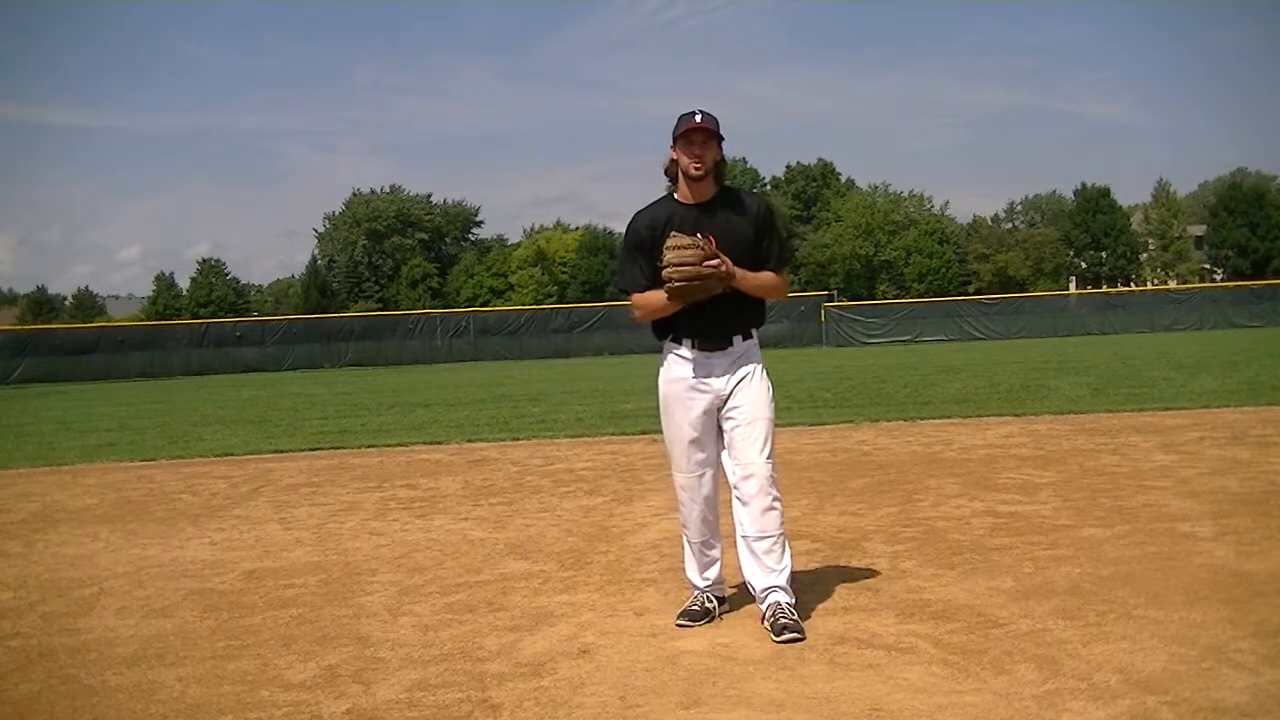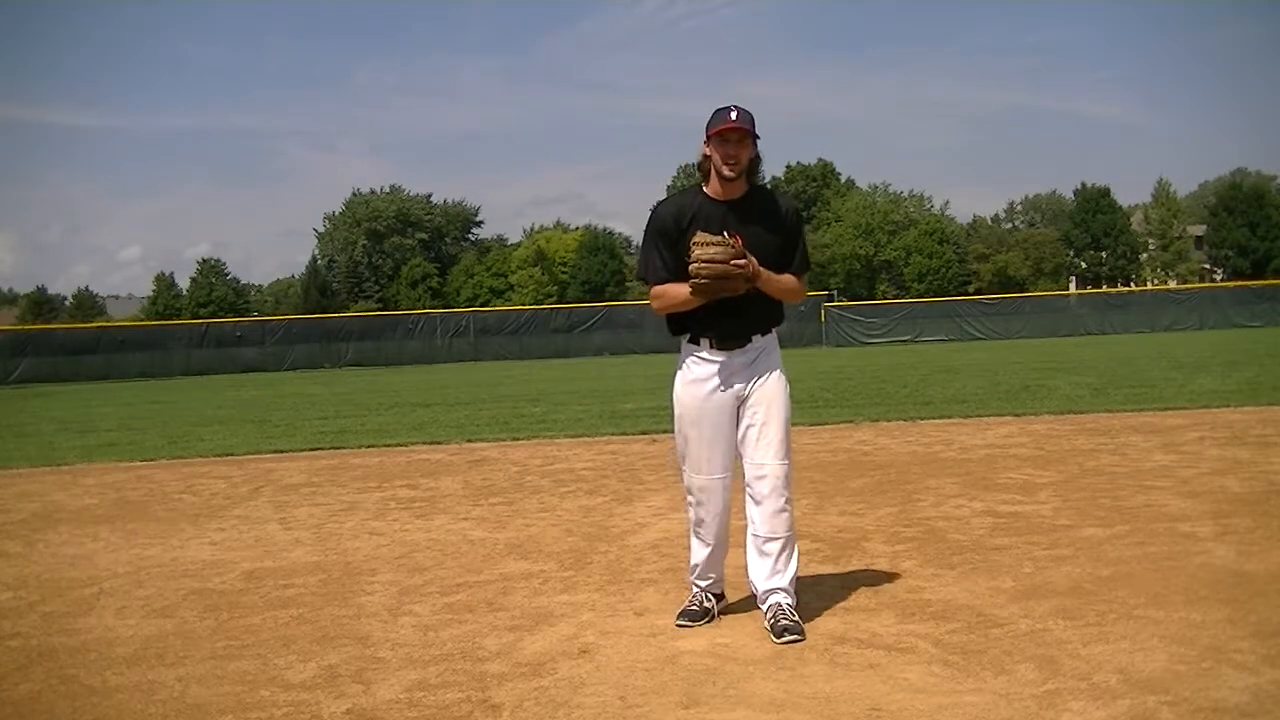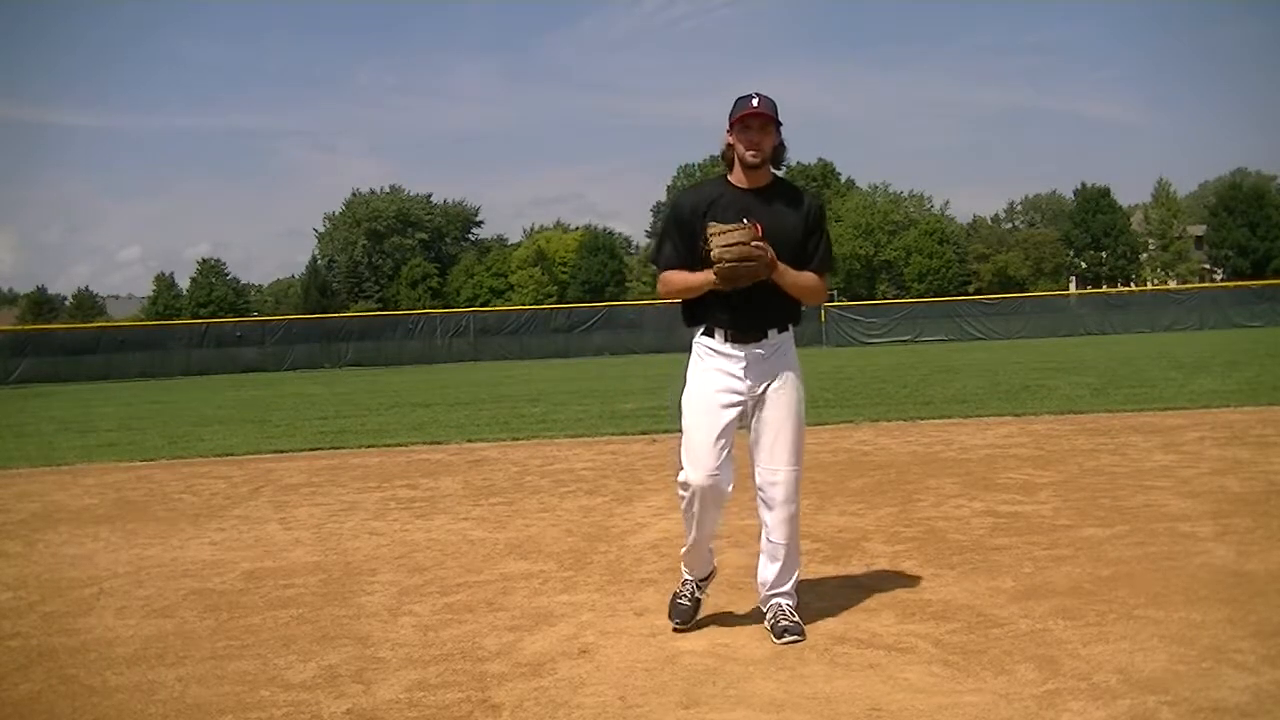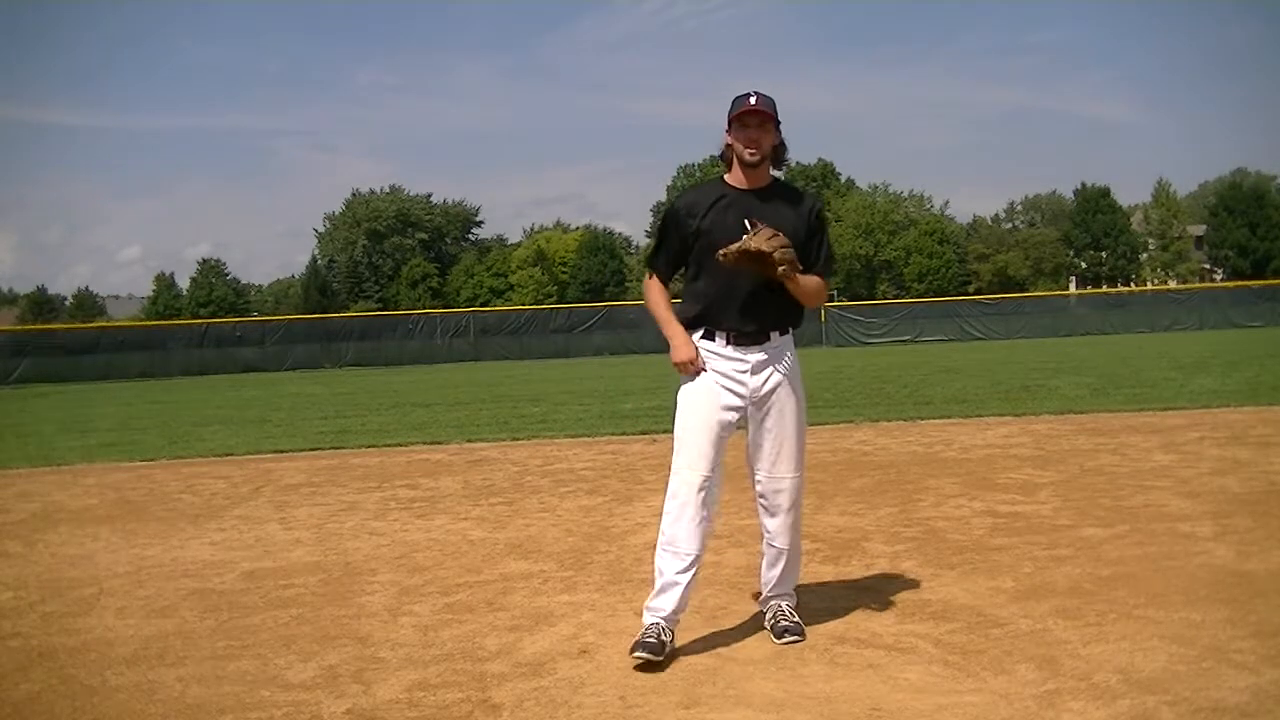
dt=0.3s
person 1, frame 1
left shoulder: (752, 210)
right shoulder: (648, 223)
left elbow: (779, 284)
right elbow: (641, 308)
left wrist: (733, 275)
left hip: (742, 359)
right hip: (682, 364)
left knee: (755, 477)
right knee: (691, 484)
left ankle: (774, 595)
right ankle: (707, 589)
person 1, frame 2
left shoulder: (780, 212)
right shoulder: (673, 213)
left elbow: (797, 290)
right elbow: (659, 298)
left wrist: (757, 275)
left hip: (761, 358)
right hip: (700, 362)
left knee: (769, 479)
right knee: (704, 482)
left ankle: (776, 596)
right ankle: (707, 587)
person 1, frame 3
left shoulder: (803, 205)
right shoulder: (693, 202)
left elbow: (817, 290)
right elbow: (666, 284)
left wrist: (774, 268)
right wrist: (717, 274)
left hip: (777, 355)
right hip: (714, 355)
left knee: (780, 483)
right knee: (701, 476)
left ankle: (778, 597)
right ankle: (696, 573)
person 1, frame 4
left shoulder: (803, 208)
right shoulder: (690, 205)
left elbow: (819, 295)
right elbow: (654, 279)
left wrist: (785, 271)
right wrist: (676, 332)
left hip: (776, 358)
right hip: (712, 360)
left knee: (782, 487)
right knee: (690, 484)
left ankle: (779, 599)
right ankle: (660, 620)
